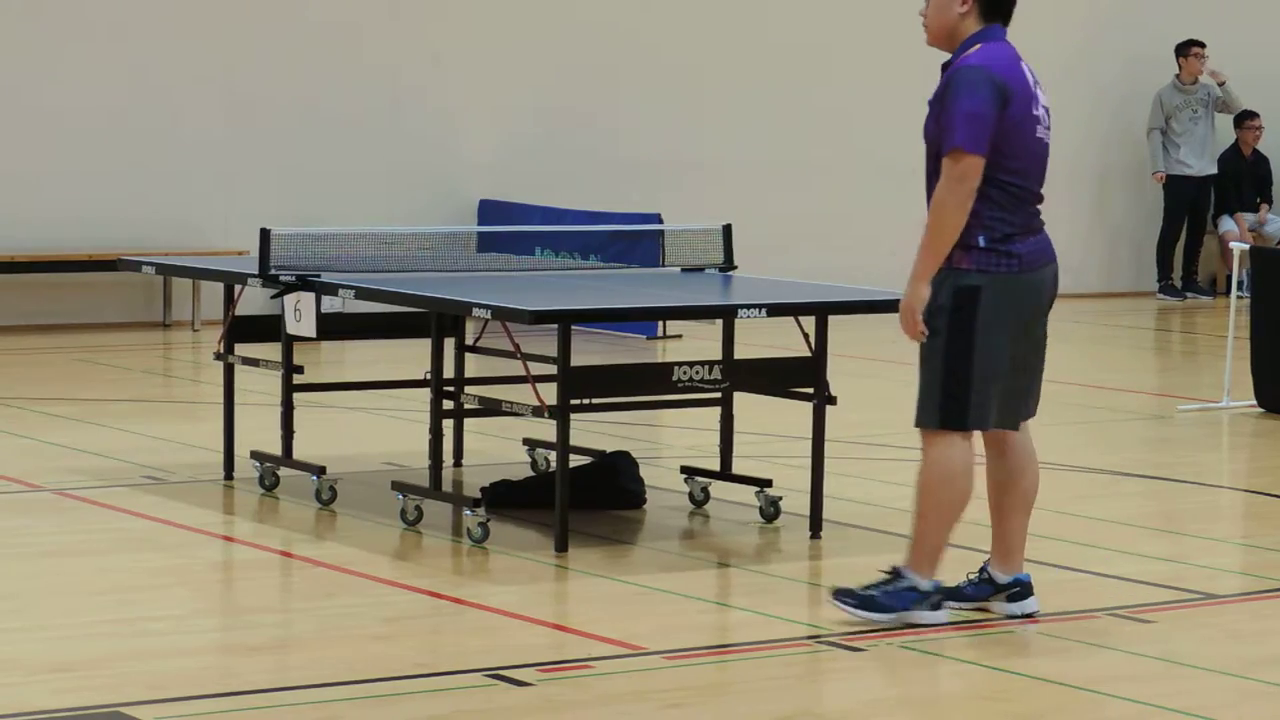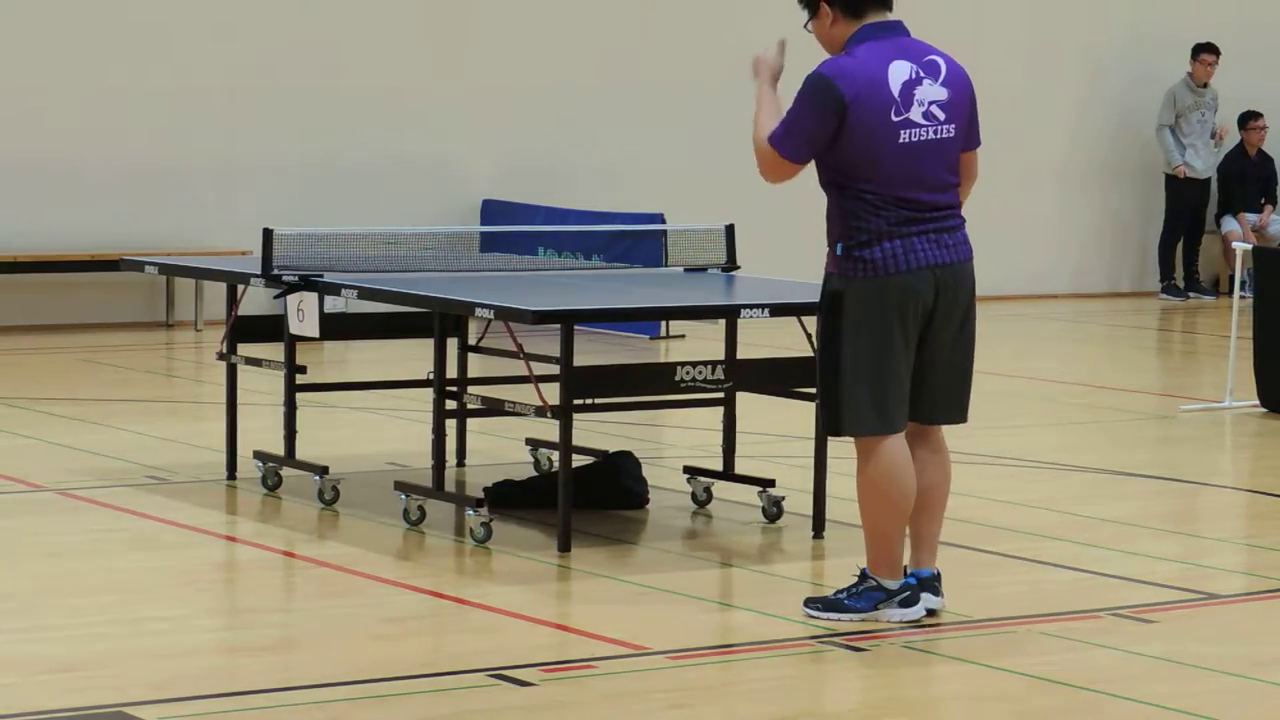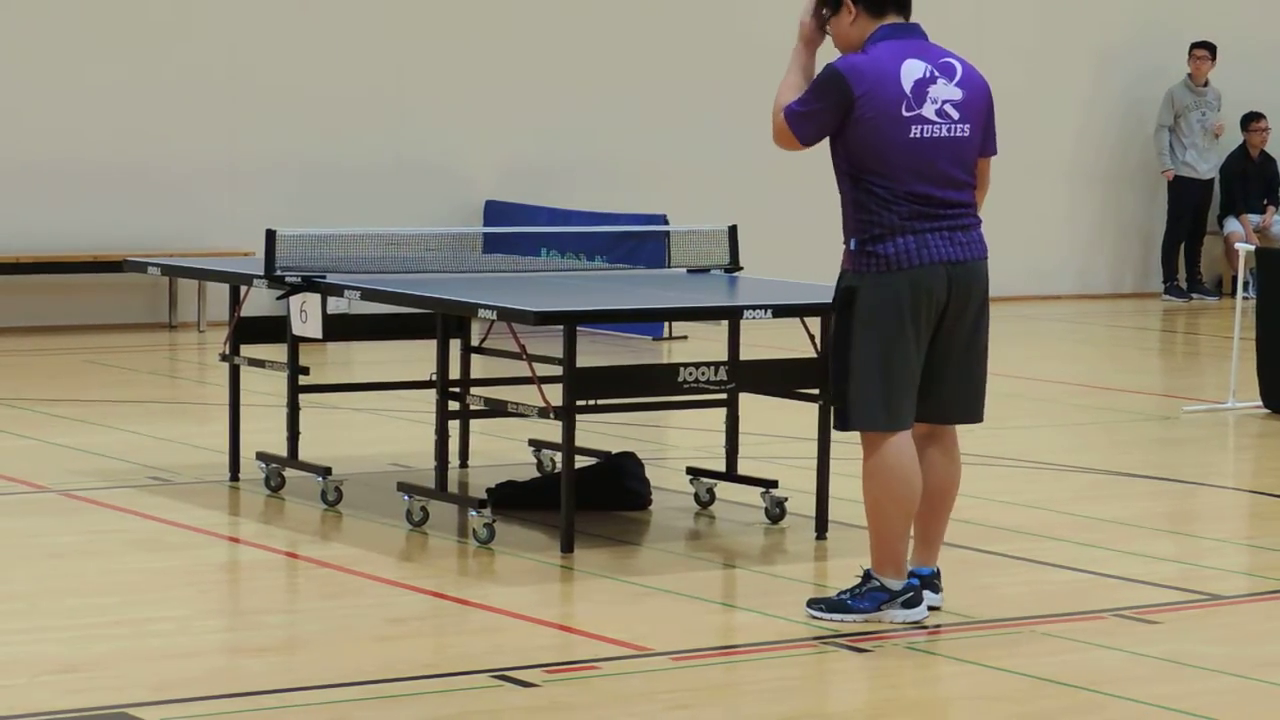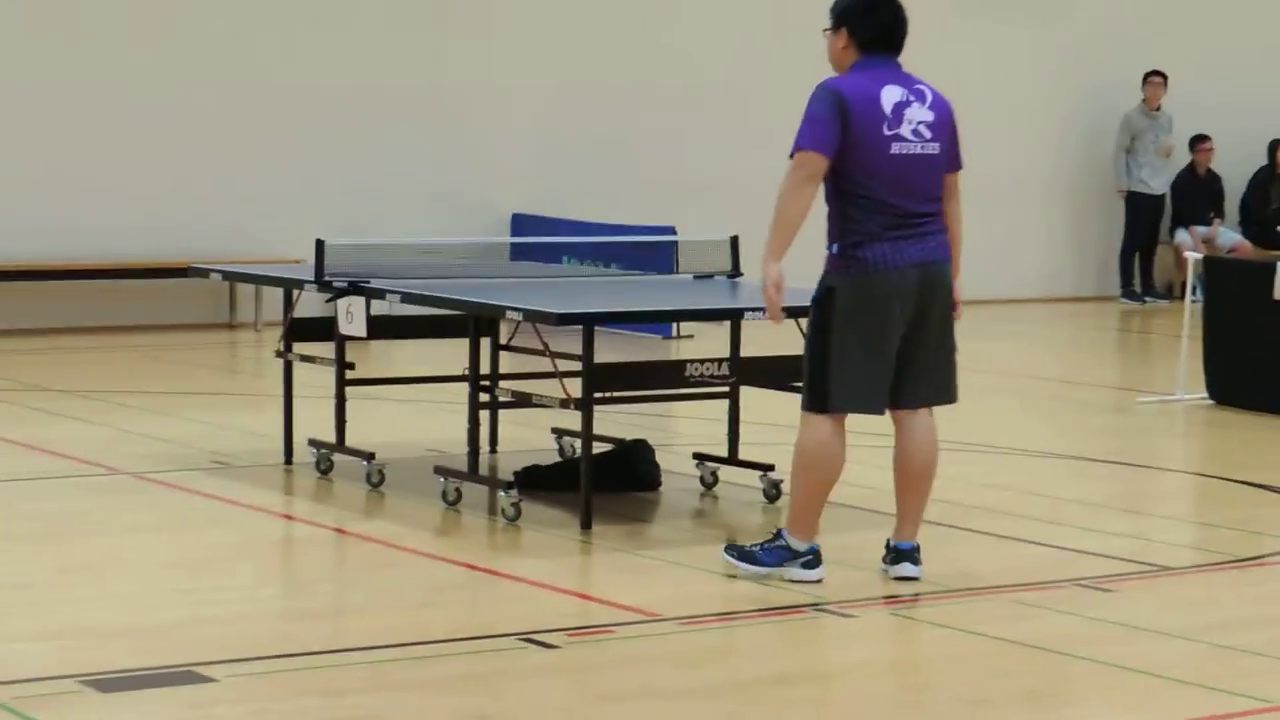
dt=1s
person 1, frame 1
left shoulder: (974, 71)
right shoulder: (1013, 70)
left elbow: (961, 185)
left wrist: (920, 280)
left hip: (983, 274)
right hip: (1025, 266)
left knee: (947, 428)
right knee: (1005, 424)
left ankle: (917, 581)
right ankle: (1008, 578)
person 1, frame 2
left shoulder: (836, 78)
right shoulder: (950, 71)
left elbow: (775, 166)
left wrist: (766, 83)
left hip: (873, 274)
right hip: (949, 266)
left knee: (880, 432)
right knee: (924, 427)
left ankle: (887, 586)
right ankle: (924, 572)
person 1, frame 3
left shoulder: (850, 75)
right shoulder: (968, 76)
left elbow: (785, 133)
left hip: (887, 271)
right hip: (964, 265)
left knee: (886, 429)
right knee: (936, 425)
left ankle: (892, 585)
right ankle: (925, 572)
person 1, frame 4
left shoulder: (838, 95)
right shoulder: (934, 101)
left elbow: (805, 177)
right elbow: (950, 195)
left wrist: (773, 260)
right wrist: (952, 273)
left hip: (863, 274)
right hip: (928, 271)
left knee: (824, 411)
right knee: (915, 410)
left ankle: (799, 546)
right ankle: (905, 546)
person 2, frame 1
left shoulder: (1208, 92)
right shoulder: (1165, 94)
left elbow: (1235, 109)
right elbow: (1154, 132)
left wrist: (1222, 83)
right wrist: (1158, 167)
left hip: (1204, 172)
right hip: (1177, 173)
left knee: (1197, 230)
right knee: (1172, 229)
left ankle: (1190, 281)
right ankle: (1164, 283)
person 2, frame 2
left shoulder: (1213, 95)
right shoulder: (1176, 92)
right elbow: (1163, 129)
left wrist: (1218, 134)
right wrist: (1175, 161)
left hip: (1204, 173)
right hip: (1180, 174)
left knee: (1196, 231)
right knee: (1174, 229)
left ankle: (1192, 281)
right ankle: (1167, 283)
person 2, frame 3
left shoulder: (1216, 95)
right shoulder: (1175, 93)
right elbow: (1162, 129)
left wrist: (1218, 131)
right wrist: (1166, 164)
left hip: (1207, 174)
right hip: (1182, 173)
left knee: (1198, 232)
right knee: (1177, 230)
left ankle: (1194, 282)
right ankle: (1170, 284)
person 2, frame 4
left shoulder: (1167, 119)
right shoulder: (1131, 117)
right elbow: (1120, 151)
left wrist: (1169, 150)
right wrist: (1122, 185)
left hip: (1159, 189)
right hip: (1137, 189)
left knee: (1151, 242)
right knee: (1133, 240)
left ankle: (1148, 286)
right ankle: (1127, 288)
person 3, frame 1
left shoulder: (1262, 160)
right shoulder: (1227, 160)
right elbow: (1228, 200)
left wrist: (1263, 210)
right wrist: (1244, 230)
left hip: (1256, 213)
right hip: (1229, 214)
right knee: (1230, 237)
right ankle: (1234, 280)
person 3, frame 2
right shoulder: (1231, 161)
right elbow: (1232, 200)
right wrist: (1247, 231)
left hip: (1259, 213)
right hip: (1232, 214)
right knee: (1233, 238)
right ankle: (1237, 279)
person 3, frame 3
right shoulder: (1233, 162)
right elbow: (1235, 201)
right wrist: (1249, 232)
left hip: (1262, 214)
right hip: (1235, 215)
right knee: (1235, 238)
person 3, frame 4
left shoulder: (1215, 178)
right shoulder: (1182, 179)
left elbow: (1219, 209)
right elbow: (1183, 214)
left wrist: (1215, 226)
right wrist: (1198, 242)
left hip: (1210, 226)
right hip: (1185, 227)
left knee: (1245, 248)
right knee: (1185, 248)
right ankle: (1190, 284)
